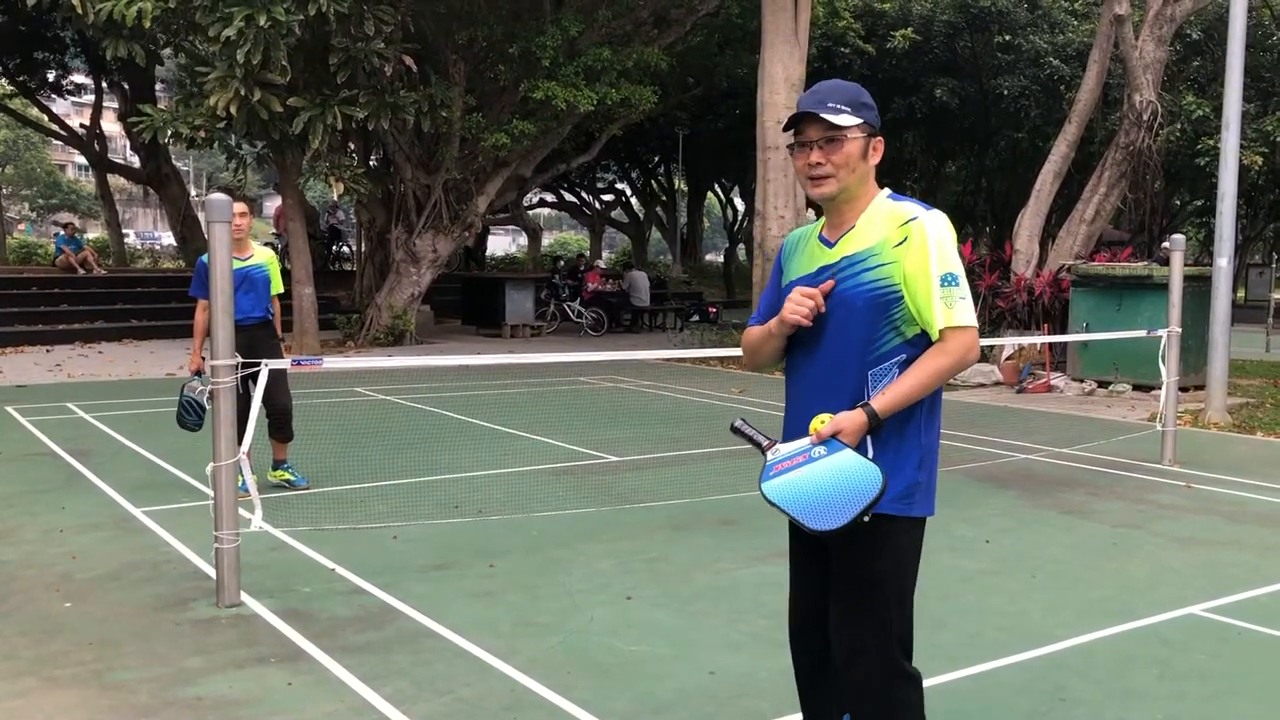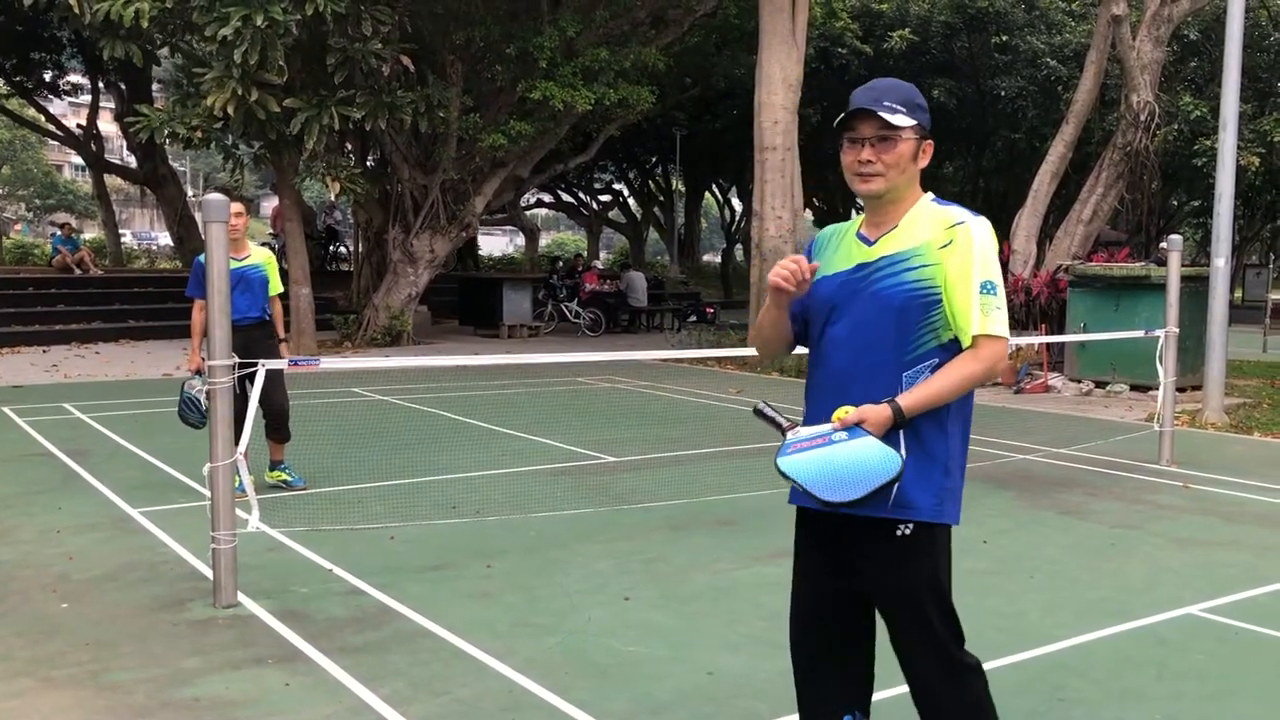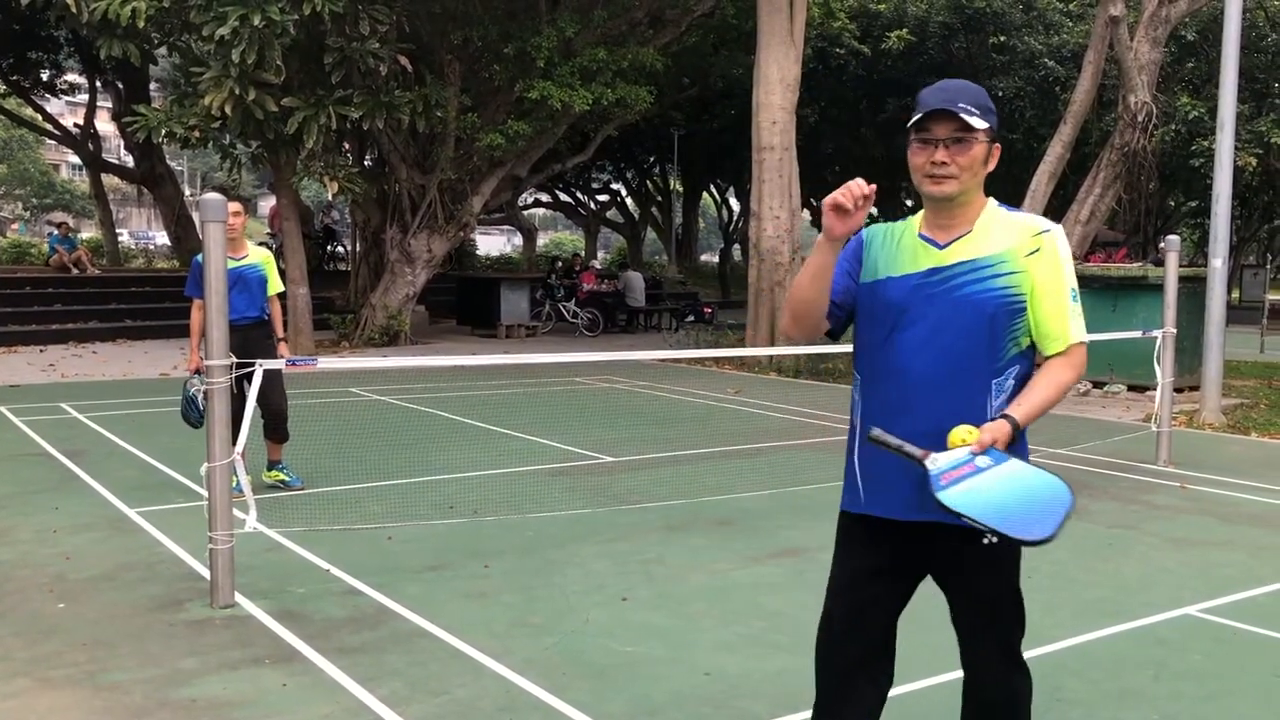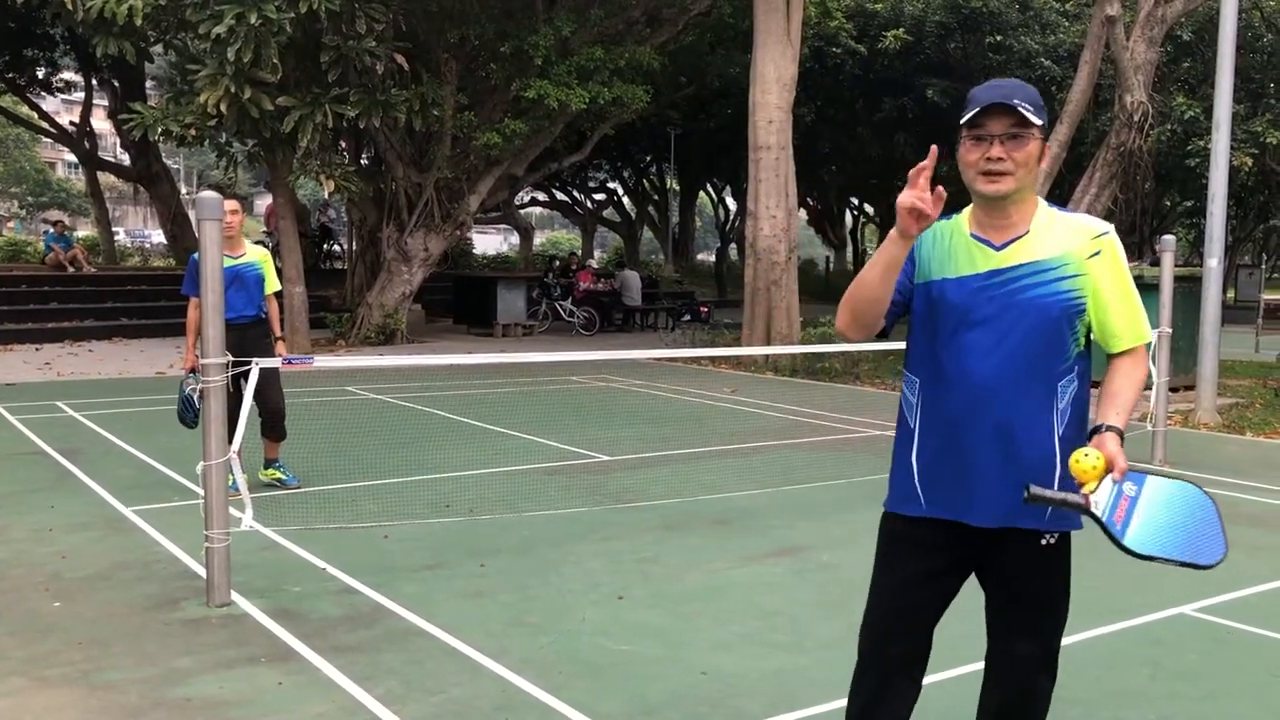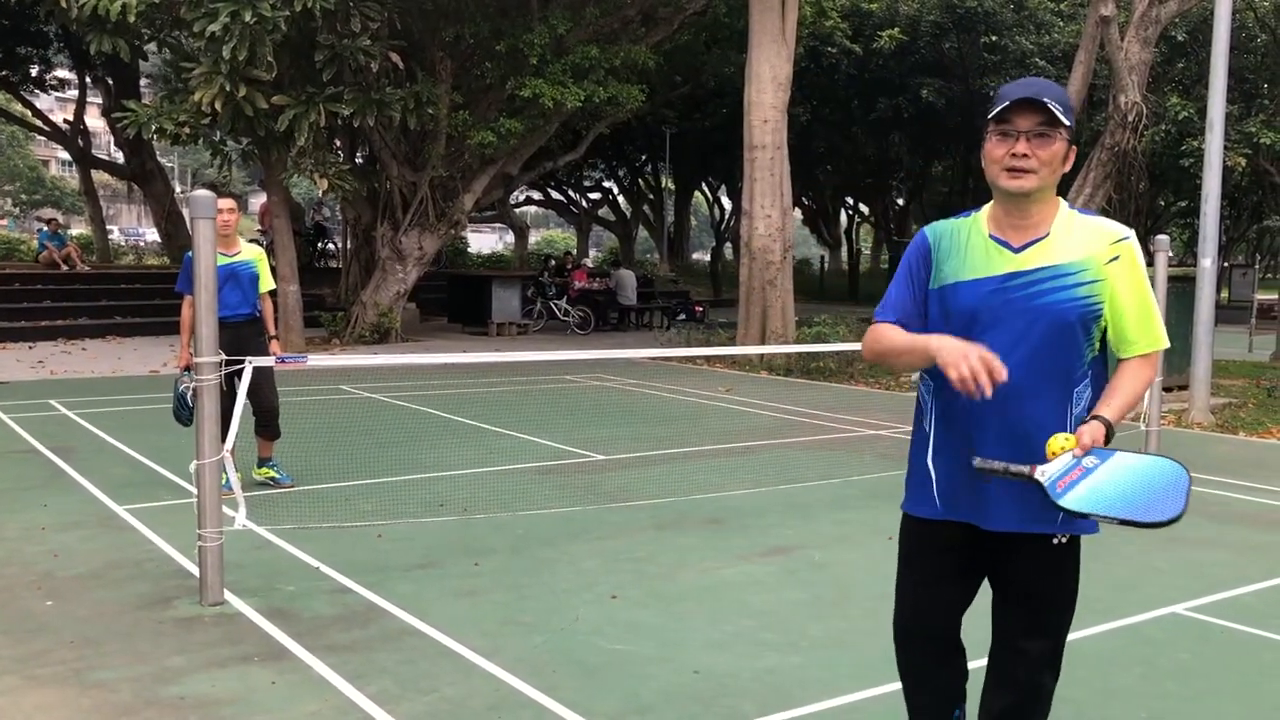
dt=0.3s
person 1, frame 1
left shoulder: (916, 228)
right shoulder: (795, 246)
left elbow: (960, 343)
right elbow: (754, 353)
left wrist: (866, 414)
right wrist: (781, 325)
left hip: (882, 484)
left knee: (873, 656)
right knee: (814, 646)
person 1, frame 2
left shoulder: (958, 232)
right shoulder: (826, 243)
left elbow: (990, 351)
right elbow: (769, 346)
left wrist: (892, 410)
right wrist: (778, 296)
left hip: (908, 493)
left knee: (933, 653)
right knee: (820, 645)
person 1, frame 3
left shoulder: (1032, 240)
right shoulder: (875, 243)
left elbow: (1068, 355)
right elbow: (801, 328)
left wrist: (1009, 422)
right wrist: (831, 243)
right hip: (876, 494)
left knee: (993, 660)
right knee: (846, 646)
person 1, frame 4
left shoulder: (1089, 241)
right shoulder: (922, 241)
left elbow: (1129, 350)
right elbow: (852, 324)
left wrist: (1110, 429)
right wrist: (905, 232)
left hip: (1034, 501)
right hip: (925, 495)
left knee: (1021, 665)
right knee: (887, 643)
person 1, frame 5
left shoulder: (1108, 246)
right shoulder: (939, 242)
left elbow: (1140, 354)
right elbow: (876, 342)
left wrist: (1101, 420)
right wrist: (938, 346)
left hip: (1044, 501)
right hip: (941, 493)
left knee: (1025, 662)
right knee: (920, 637)
person 2, frame 1
left shoulder: (268, 257)
right shoulder: (209, 262)
right elbow: (203, 309)
left wrist: (279, 339)
right wrist: (196, 352)
left hip: (264, 337)
right hip: (230, 340)
left knee: (281, 405)
right knee: (237, 410)
left ankle: (280, 468)
right ankle: (243, 473)
person 2, frame 2
left shoulder: (265, 256)
right shoulder: (206, 262)
right elbow: (200, 309)
left wrist: (282, 341)
right wrist: (195, 352)
left hip: (262, 337)
right hip: (227, 340)
left knee: (277, 405)
right knee: (234, 410)
left ankle: (277, 468)
right ankle: (241, 474)
person 2, frame 3
left shoulder: (264, 256)
right shoulder: (204, 261)
right elbow: (198, 309)
left wrist: (281, 340)
right wrist: (194, 352)
left hip: (260, 336)
right hip: (224, 340)
left knee: (276, 406)
right knee: (231, 411)
left ankle: (275, 468)
right ankle: (237, 473)
person 2, frame 4
left shoulder: (261, 255)
right shoulder: (201, 259)
right elbow: (195, 307)
left wrist: (278, 339)
right wrist: (190, 350)
left hip: (257, 335)
right hip: (222, 338)
left knee: (273, 404)
right knee: (227, 409)
left ankle: (272, 467)
right ankle: (234, 472)
person 2, frame 5
left shoulder: (256, 254)
right shoulder: (196, 258)
right elbow: (189, 305)
left wrist: (273, 338)
right wrist: (184, 348)
left hip: (251, 334)
right hip: (216, 337)
left knee: (267, 403)
right knee: (221, 409)
left ankle: (265, 466)
right ankle: (227, 470)
